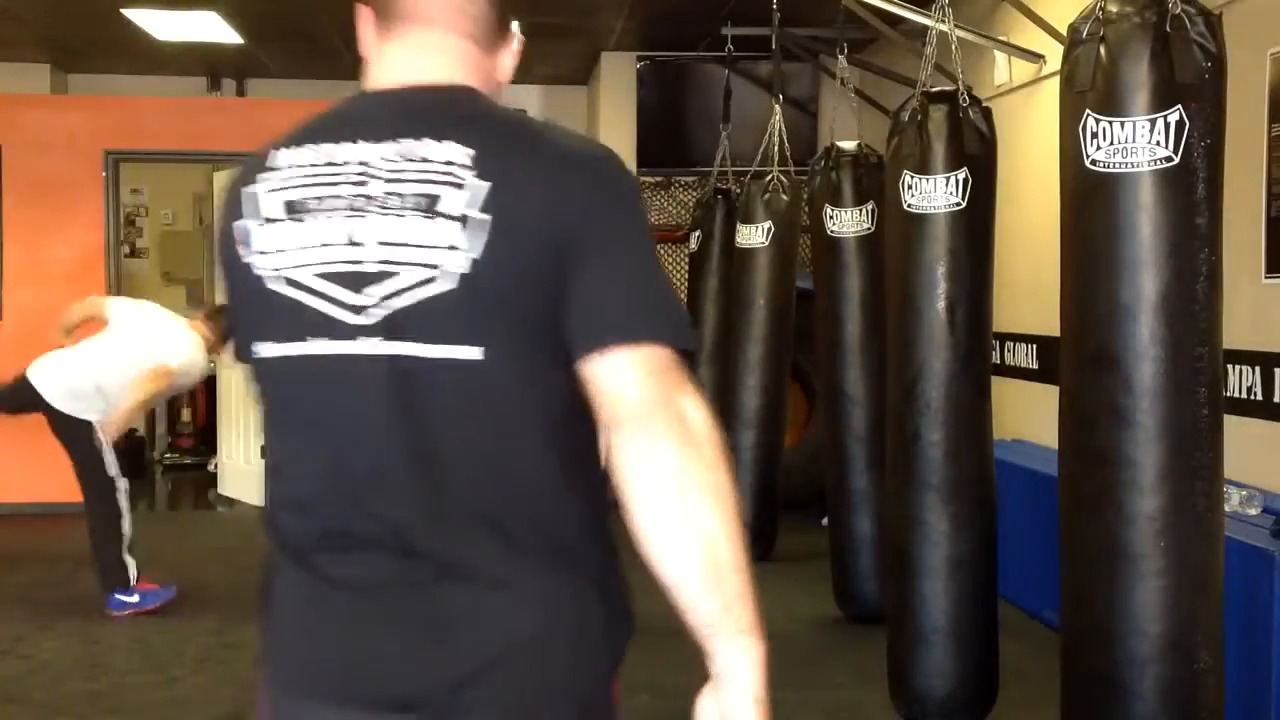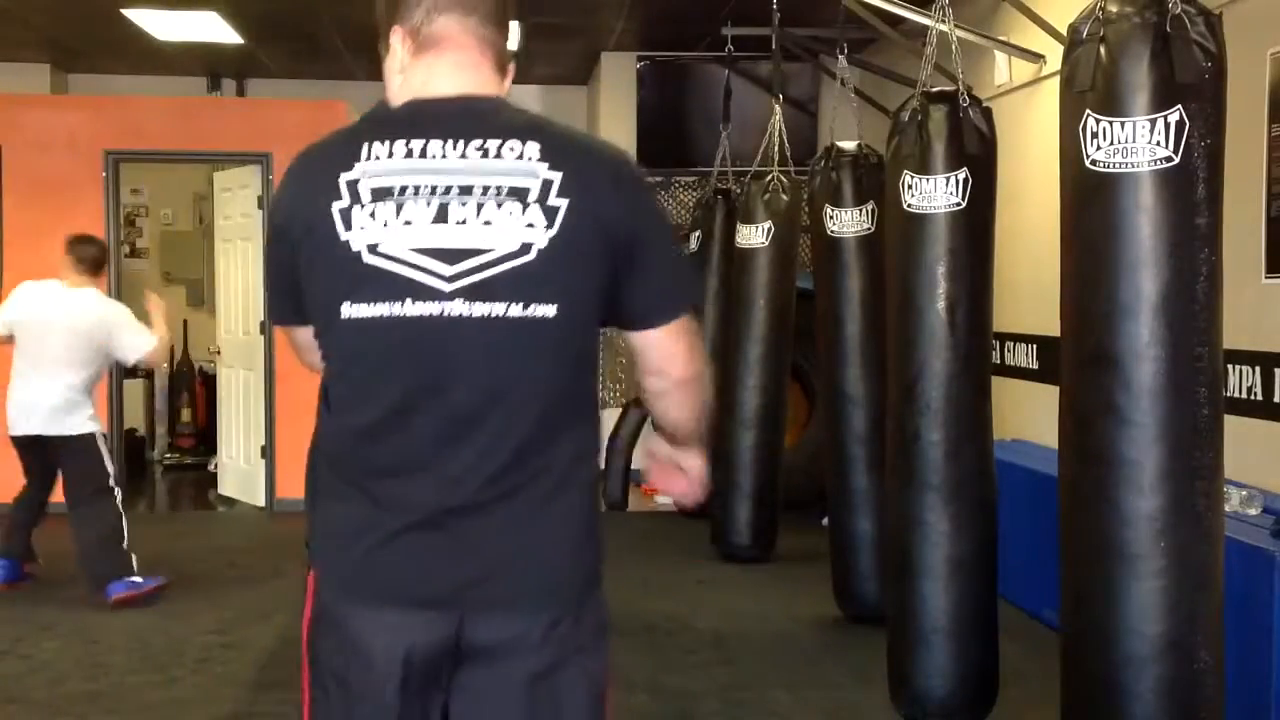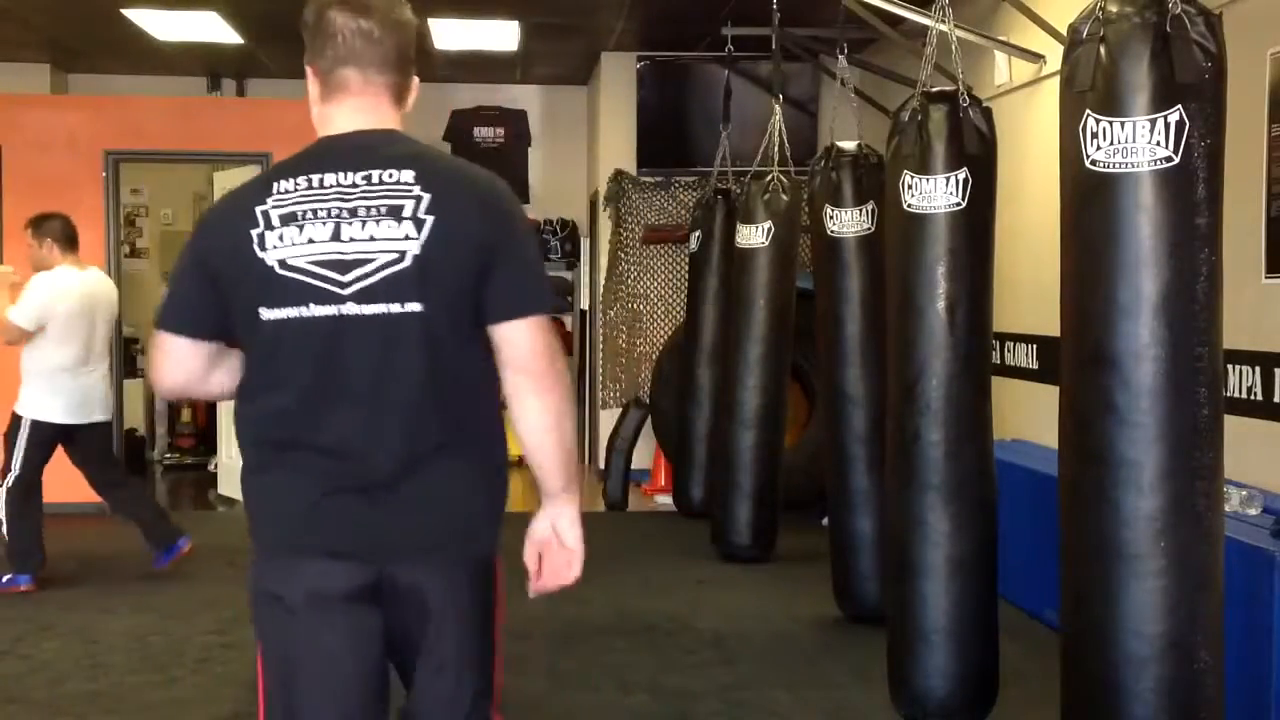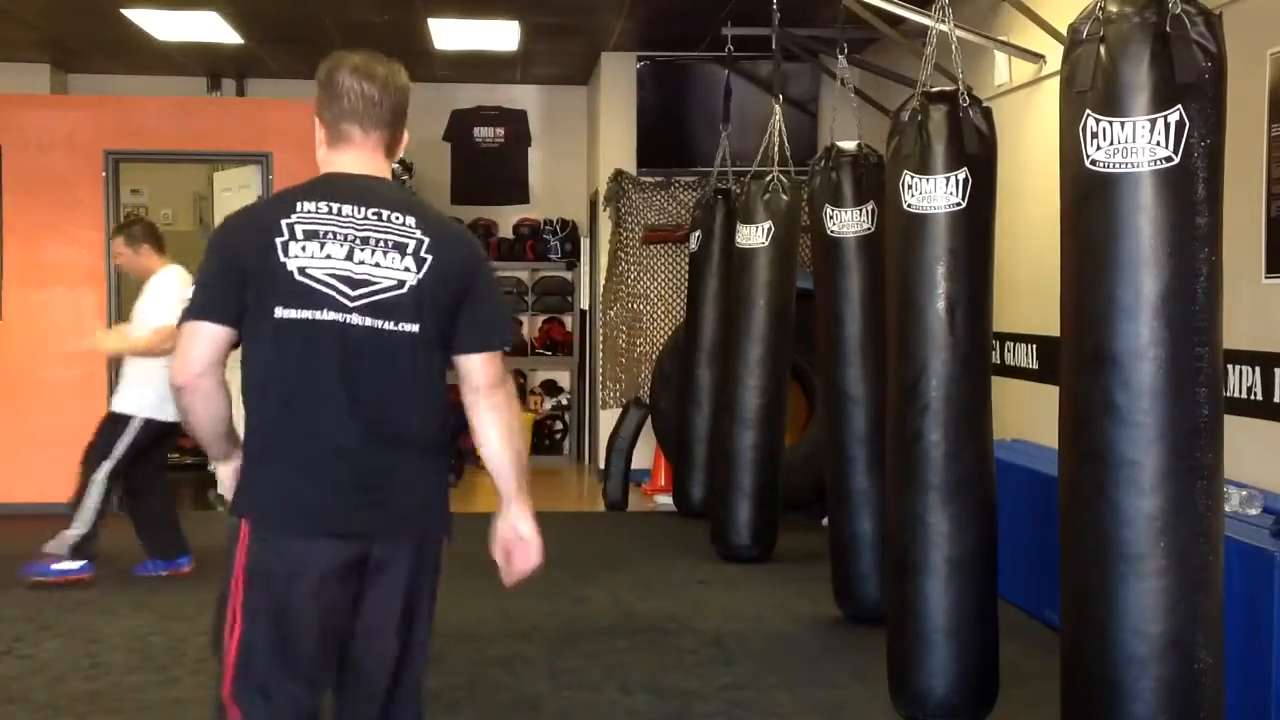
dt=0.4s
person 1, frame 1
left shoulder: (261, 188)
right shoulder: (570, 181)
right elbow: (653, 423)
right wrist: (739, 662)
left hip: (325, 657)
right hip: (533, 652)
person 1, frame 2
left shoulder: (314, 177)
right shoulder: (600, 180)
left elbow: (313, 350)
right elbow: (674, 365)
right wrist: (684, 443)
left hip: (366, 563)
right hip: (537, 570)
person 1, frame 3
left shoulder: (239, 213)
right shoulder: (476, 198)
left elbow: (177, 372)
right elbow: (534, 366)
right wrist: (559, 498)
left hip: (301, 534)
right hip: (445, 525)
person 1, frame 4
left shoulder: (250, 231)
right shoulder: (452, 246)
left elbow: (192, 370)
right elbow: (487, 389)
left wrist: (230, 457)
right wrist: (515, 505)
left hip: (286, 510)
right hip: (405, 514)
person 2, frame 1
left shoulder: (150, 313)
right shoulder: (192, 356)
left elbow: (88, 306)
right elbow: (153, 378)
left wrist: (63, 335)
right wrist: (118, 421)
left hip: (46, 377)
right hip: (79, 402)
right knee: (108, 491)
right ankle: (123, 592)
person 2, frame 2
right shoulder: (110, 313)
right elbow: (155, 355)
right wrist: (158, 316)
right hip: (72, 424)
left knee: (37, 487)
right knee: (97, 500)
right ankle: (119, 579)
person 2, frame 3
left shoulder: (45, 284)
right shoulder: (104, 285)
left hip: (42, 407)
right hip: (92, 407)
right knee: (112, 479)
right ankle: (170, 541)
person 2, frame 4
left shoulder: (169, 283)
right shoulder: (165, 282)
left elbow: (166, 339)
left wrist: (114, 344)
right wrist: (114, 337)
left hip: (145, 405)
right hip: (157, 405)
left knee: (99, 470)
right knee: (144, 479)
left ankle: (73, 556)
right ankle: (172, 555)
